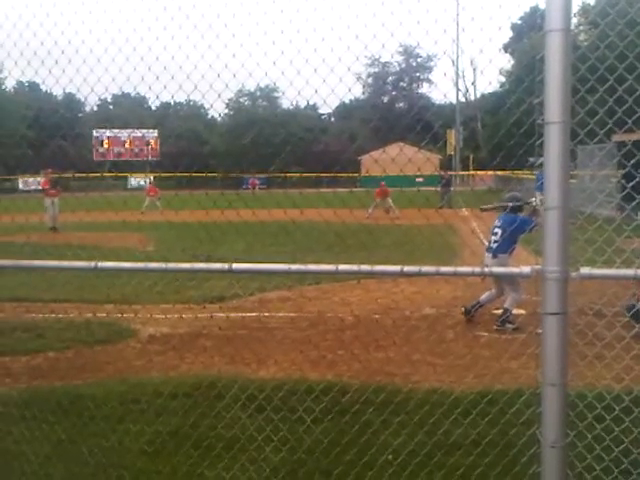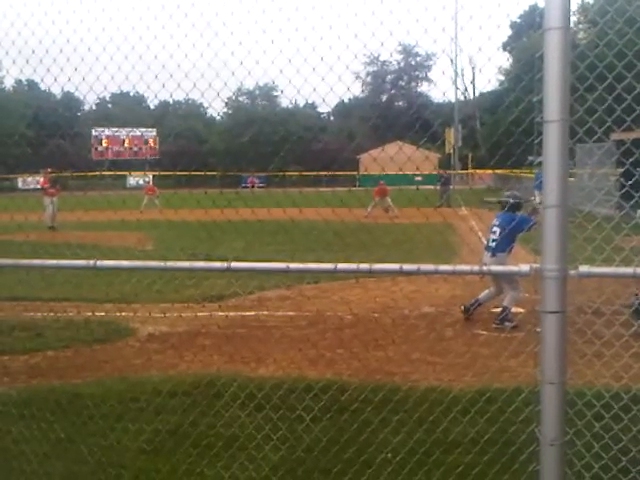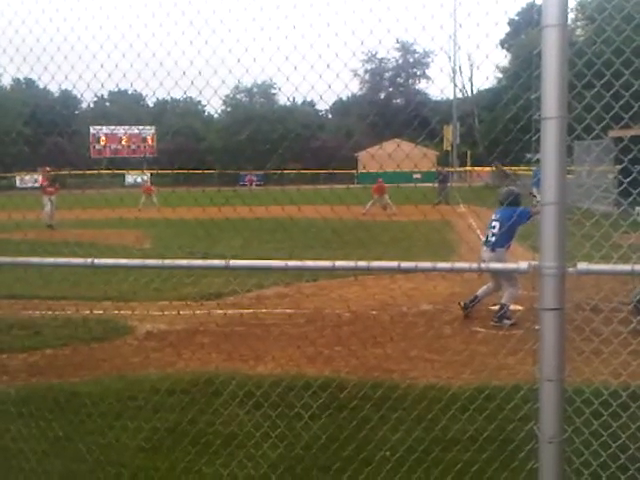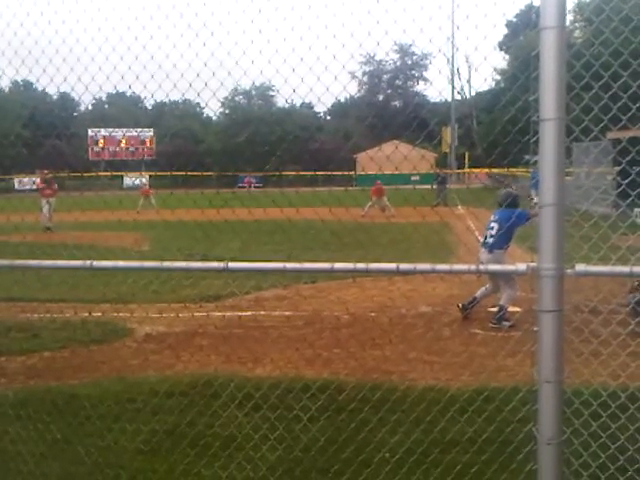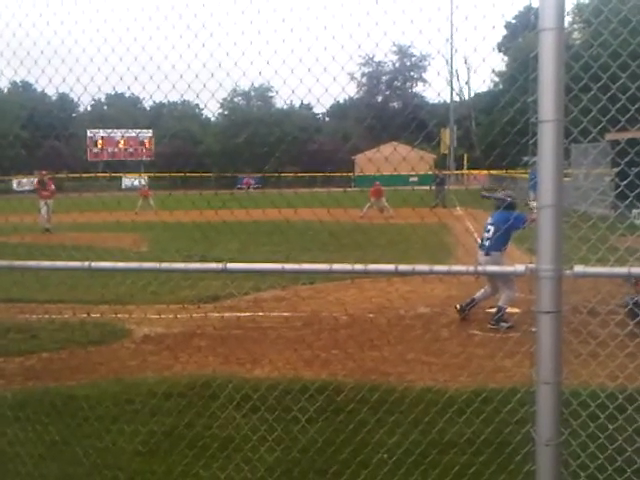
dt=0.2s
person 1, frame 1
left shoulder: (502, 218)
right shoulder: (515, 219)
left elbow: (523, 221)
right elbow: (535, 223)
left wrist: (533, 209)
right wrist: (536, 210)
left hip: (490, 258)
right hip: (499, 260)
left knee: (499, 289)
right knee: (515, 290)
left ankle: (470, 310)
right ankle: (502, 321)
person 1, frame 2
left shoulder: (500, 216)
right shoulder: (514, 218)
left elbow: (523, 220)
right elbow: (535, 221)
left wrist: (533, 210)
right wrist: (537, 210)
left hip: (488, 257)
right hip: (498, 258)
left knee: (498, 288)
right knee: (514, 288)
left ankle: (469, 308)
right ankle: (501, 319)
person 1, frame 3
left shoulder: (499, 212)
right shoulder: (514, 212)
left elbow: (523, 216)
right elbow: (535, 211)
left hip: (486, 252)
right hip: (497, 254)
left knee: (496, 283)
right knee: (512, 285)
left ankle: (468, 304)
right ankle: (499, 317)
person 1, frame 4
left shoulder: (497, 213)
right shoulder: (512, 214)
right elbow: (533, 213)
left hip: (484, 254)
right hip: (495, 255)
left knee: (495, 284)
right knee: (510, 286)
left ankle: (466, 306)
right ankle: (498, 319)
person 1, frame 5
left shoulder: (495, 216)
right shoulder: (508, 216)
left elbow: (522, 220)
right elbow: (531, 219)
left wrist: (530, 215)
left hip: (483, 256)
right hip: (493, 257)
left knee: (494, 287)
right knee: (509, 287)
left ankle: (464, 307)
right ankle: (497, 319)
